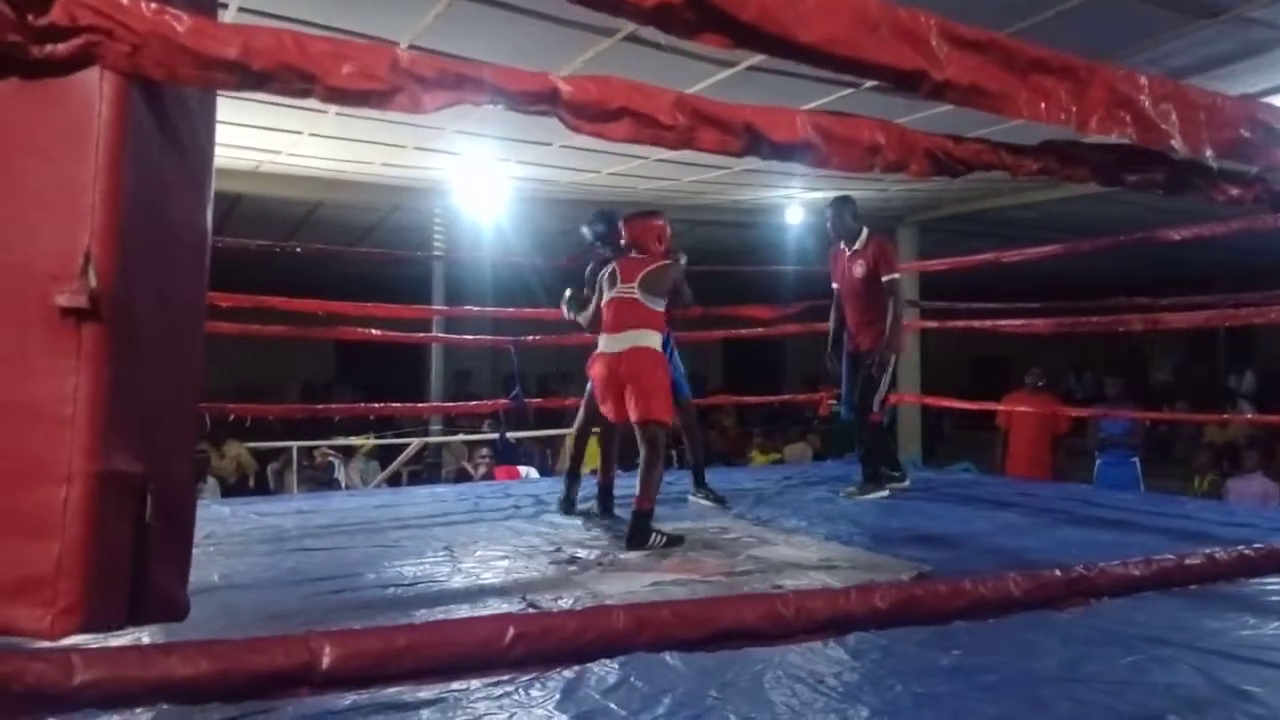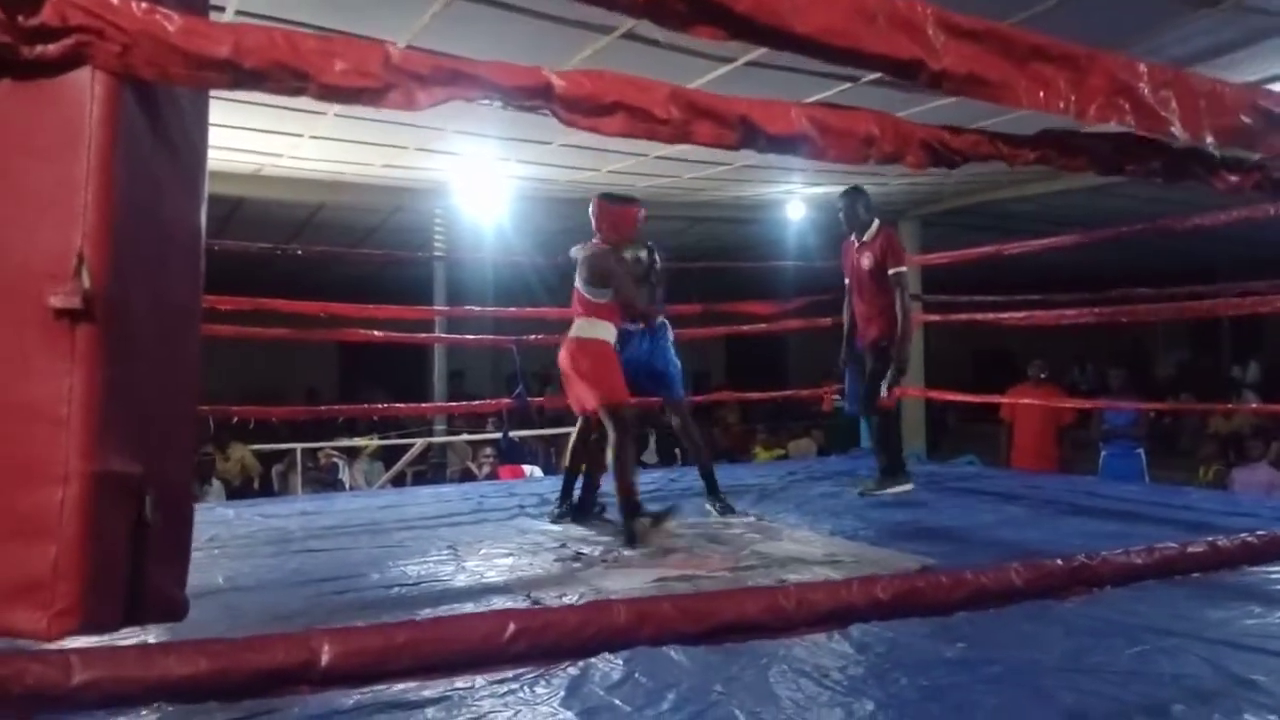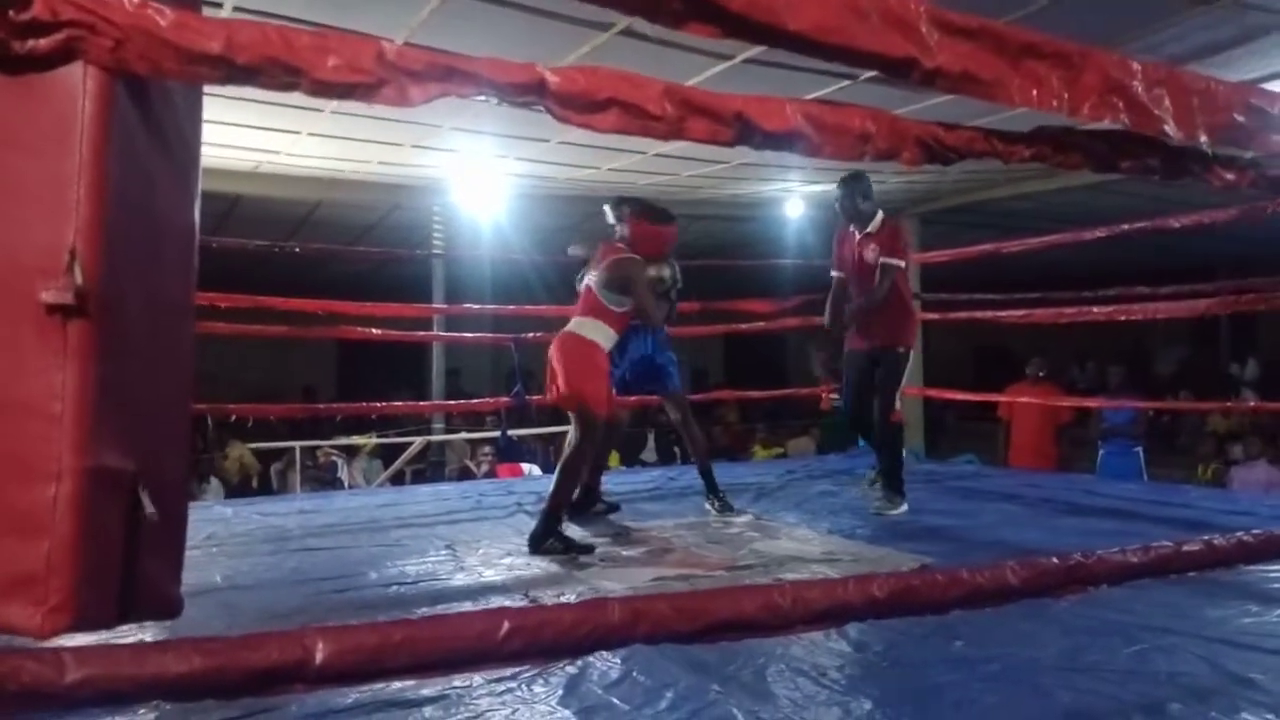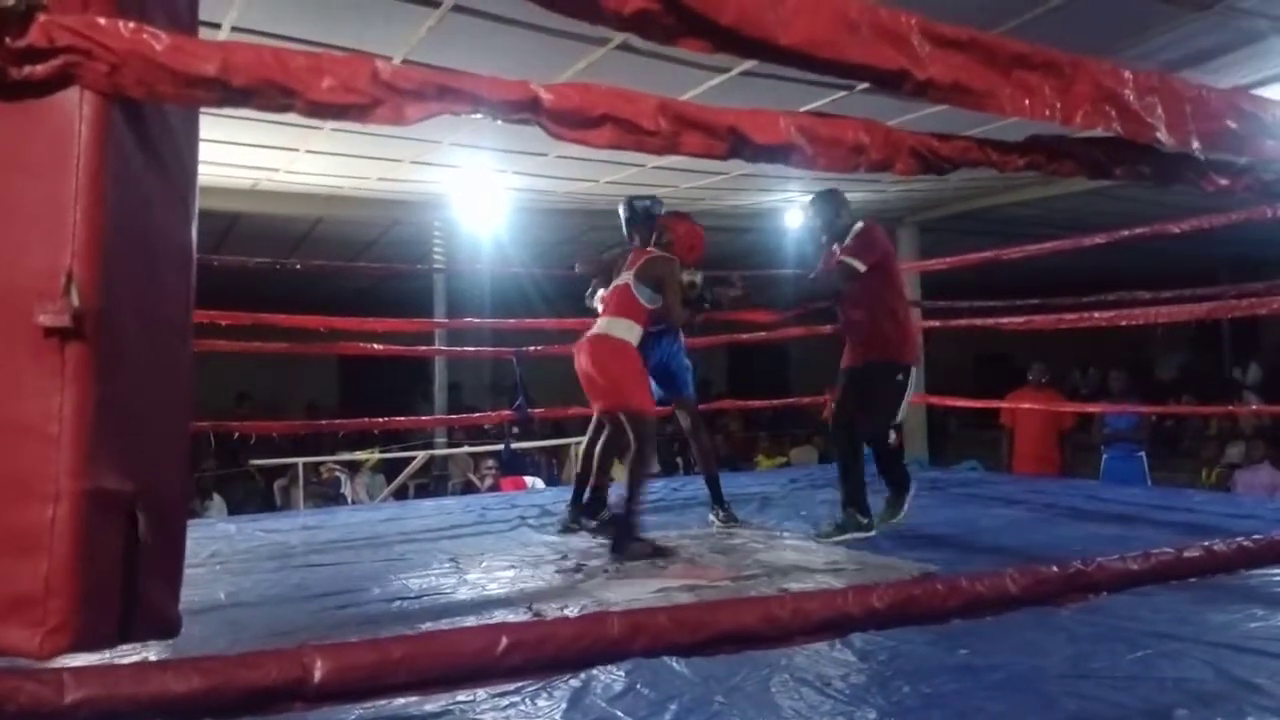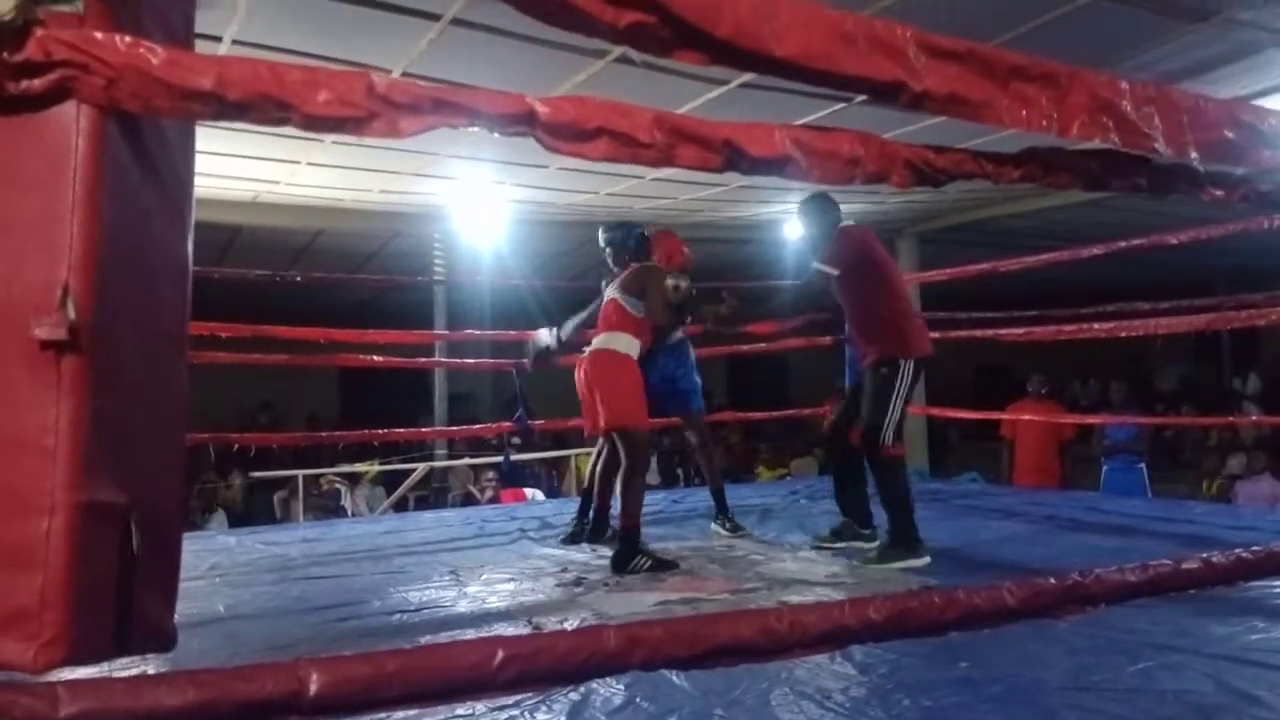
dt=0.4s
person 1, frame 1
left shoulder: (610, 272)
right shoulder: (668, 270)
left elbow: (590, 322)
left wrist: (570, 308)
left hip: (606, 360)
right hip: (642, 358)
left knee: (611, 425)
right knee: (653, 443)
right ankle: (640, 527)
person 1, frame 2
left shoulder: (593, 253)
right shoulder: (608, 258)
right elbow: (637, 306)
left hip: (584, 348)
right hip: (590, 350)
left knee: (591, 426)
right knee: (623, 428)
right ankle: (632, 515)
person 1, frame 3
left shoulder: (608, 250)
right shoulder: (632, 267)
right elbow: (653, 318)
left hip: (574, 344)
right hip: (583, 349)
left knee: (597, 427)
right knee: (587, 436)
right ankle: (546, 529)
person 1, frame 4
left shoulder: (629, 258)
right shoulder: (665, 263)
right elbow: (674, 318)
right wrist: (690, 306)
left hip: (591, 347)
right hip: (615, 350)
left knee: (615, 429)
right knee: (643, 436)
right ankle: (624, 528)
person 1, frame 5
left shoulder: (619, 280)
right shoulder: (651, 273)
right elbow: (659, 321)
left wrist: (553, 338)
left hip: (593, 362)
right hip: (613, 365)
left knee: (613, 445)
right knee: (636, 455)
left ankle: (597, 522)
right ankle: (628, 548)
person 2, frame 1
left shoulder: (879, 247)
right shoulder: (836, 254)
left elbow: (894, 298)
left wrist: (887, 345)
right wrist: (833, 343)
left hip: (878, 345)
right hip: (856, 345)
left knee: (866, 410)
right knee: (859, 410)
left ankle: (874, 481)
right ankle: (893, 472)
person 2, frame 2
left shoulder: (887, 239)
right shoulder: (849, 247)
left elbow: (901, 293)
left wrist: (902, 342)
right wrist: (846, 343)
left hip: (887, 337)
right hip: (864, 338)
left knee: (877, 397)
right knee: (871, 402)
left ankle: (893, 473)
right ankle: (891, 471)
person 2, frame 3
left shoulder: (892, 232)
right shoulder: (842, 237)
left elbow: (881, 290)
right elbow: (839, 291)
left wrist: (840, 326)
right wrist: (828, 332)
left hip: (895, 337)
right hip: (861, 338)
left knee: (886, 409)
right knee: (854, 408)
left ankle: (894, 490)
right ankle: (890, 458)
person 2, frame 4
left shoulder: (870, 237)
right shoulder: (834, 249)
left elbow: (825, 284)
right elbow: (820, 289)
left hip: (893, 351)
right hip: (858, 353)
left knee: (878, 429)
right knee: (844, 428)
left ankle: (899, 488)
right ankle: (857, 515)
person 2, frame 5
left shoulder: (847, 238)
right shoulder: (848, 242)
left hip: (899, 353)
right hip: (878, 355)
left knee: (877, 440)
right knee: (841, 435)
left ankle: (908, 542)
right ankle: (856, 524)
person 3, frame 1
right shoulder: (599, 269)
left elbow: (685, 298)
left hip: (659, 345)
left knee: (687, 416)
right knee: (589, 417)
left ankle: (699, 486)
right ankle: (571, 486)
person 3, frame 2
left shoulder: (651, 257)
left elbow: (651, 307)
left wrist: (639, 274)
left hip: (653, 338)
right hip: (620, 339)
left knee: (681, 416)
left ankle: (713, 492)
right ankle: (568, 496)
person 3, frame 3
left shoulder: (660, 263)
left elbow: (664, 317)
left wrist: (662, 292)
left hip: (650, 339)
right hip: (616, 337)
left knee: (681, 412)
left ankle: (712, 490)
right ankle: (589, 492)
person 3, frame 4
left shoulder: (682, 274)
right elbow: (593, 296)
left wrist: (693, 298)
left hip: (667, 344)
left knee: (692, 421)
left ankle: (718, 502)
right ankle: (581, 503)
person 3, frame 5
left shoulder: (677, 288)
left elbow: (674, 322)
right elbow: (592, 317)
left hip: (674, 358)
right hip: (641, 361)
left knee: (698, 434)
left ankle: (722, 512)
right ankle: (583, 517)
